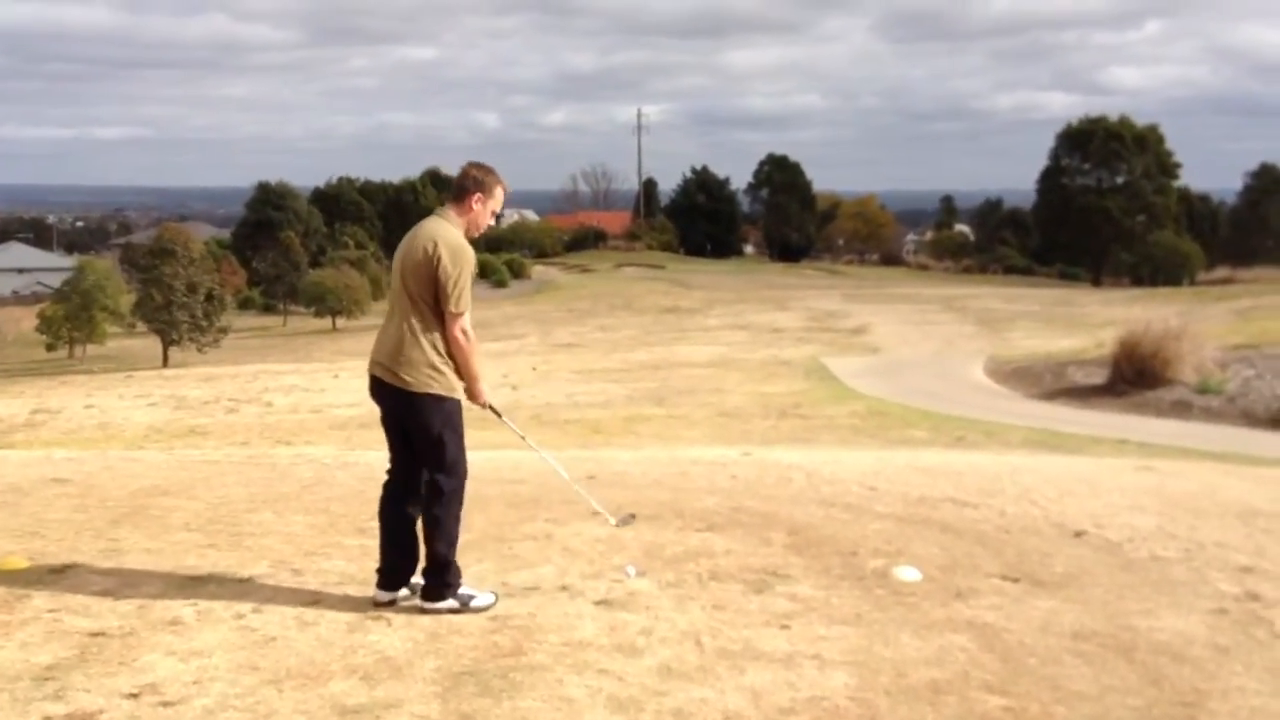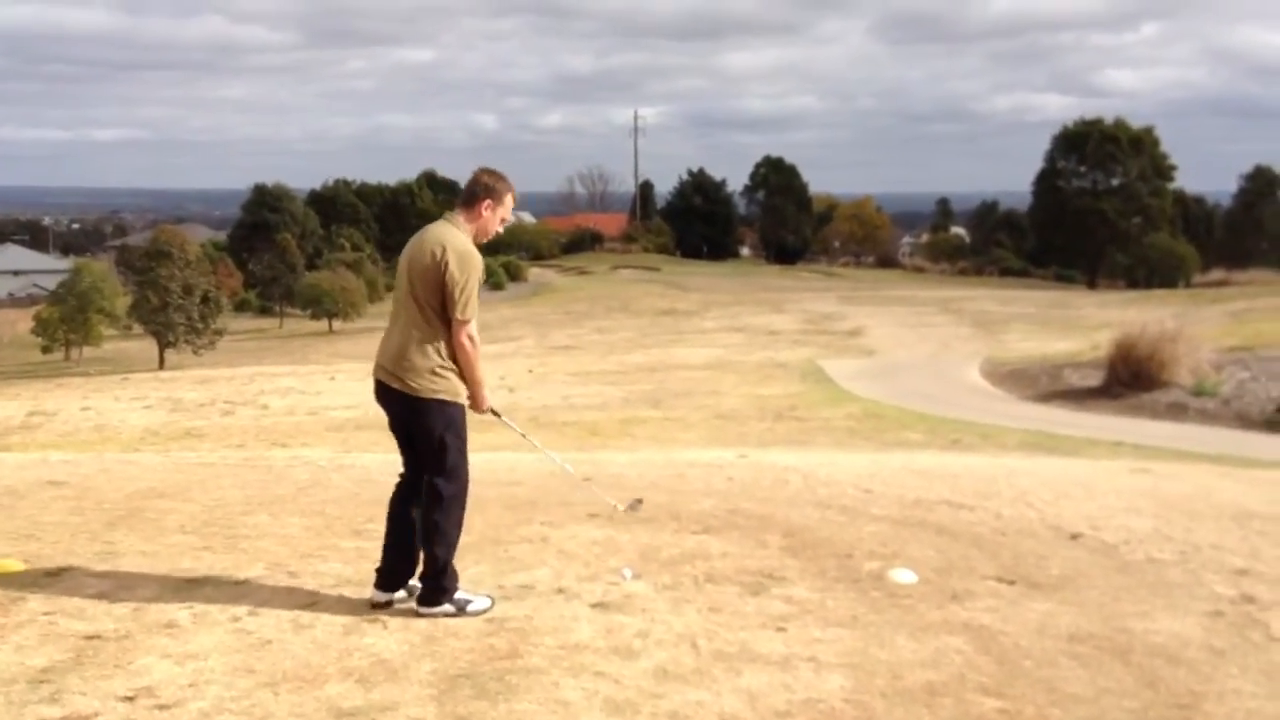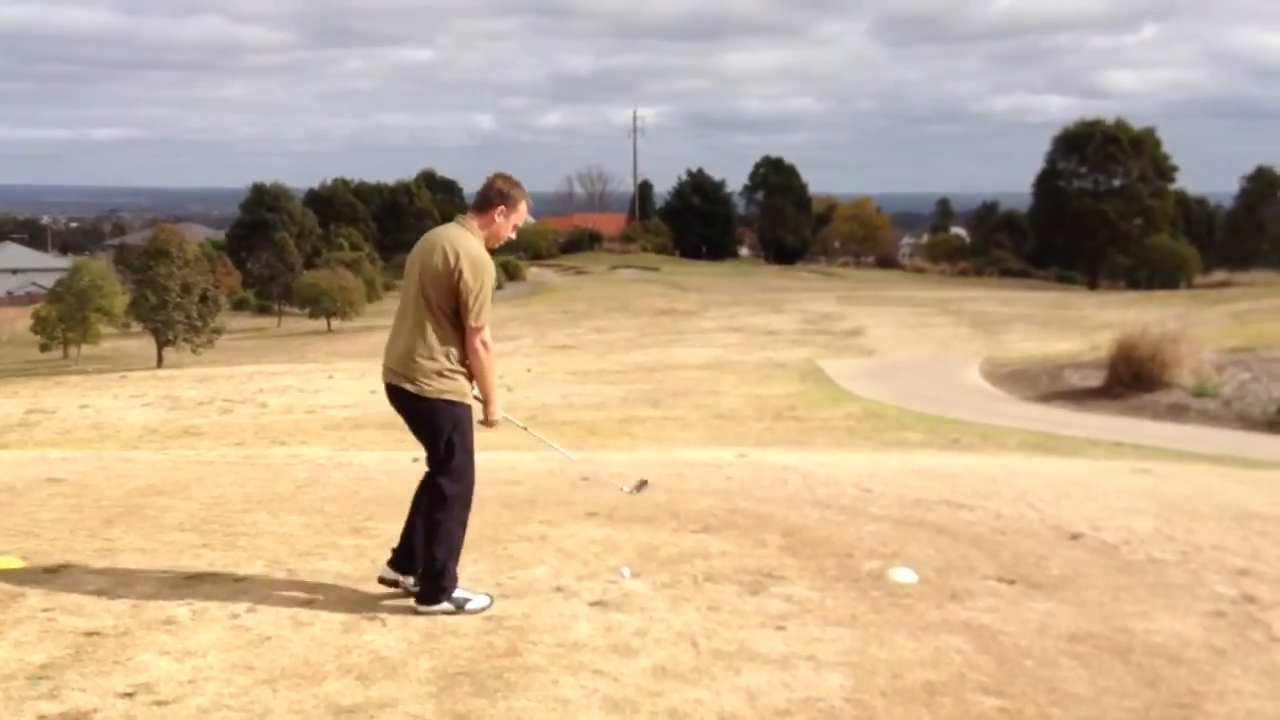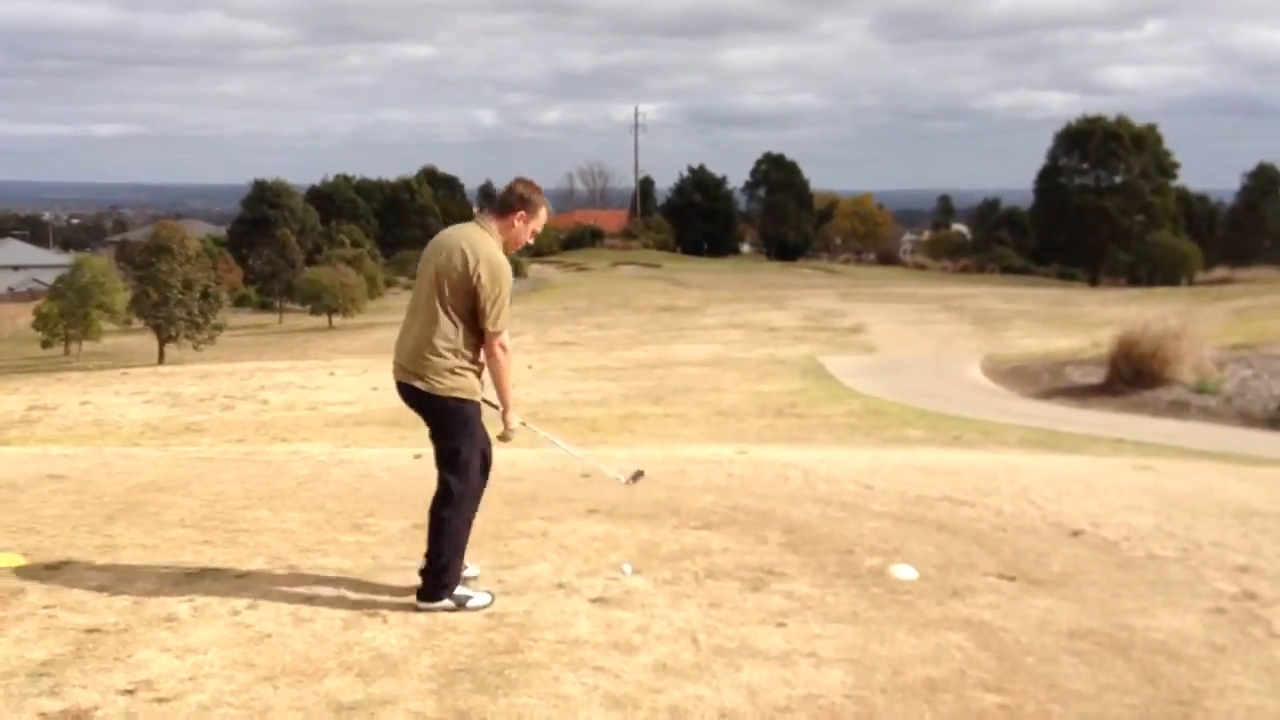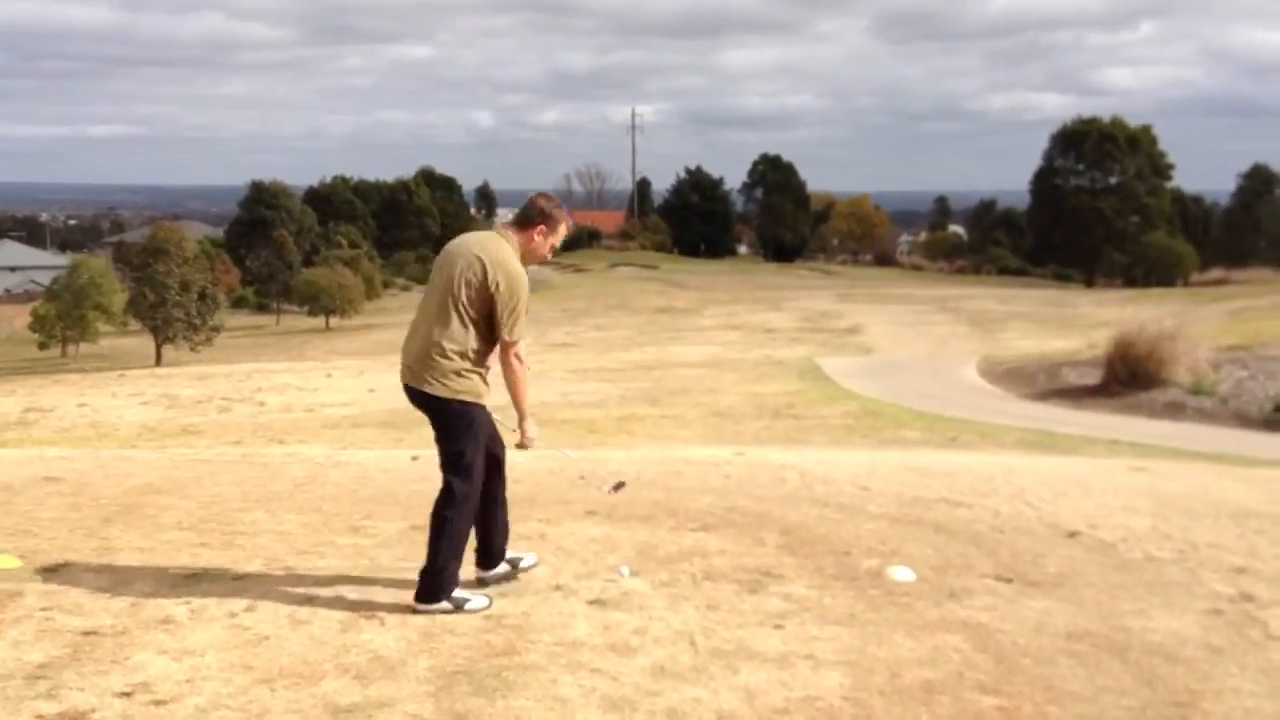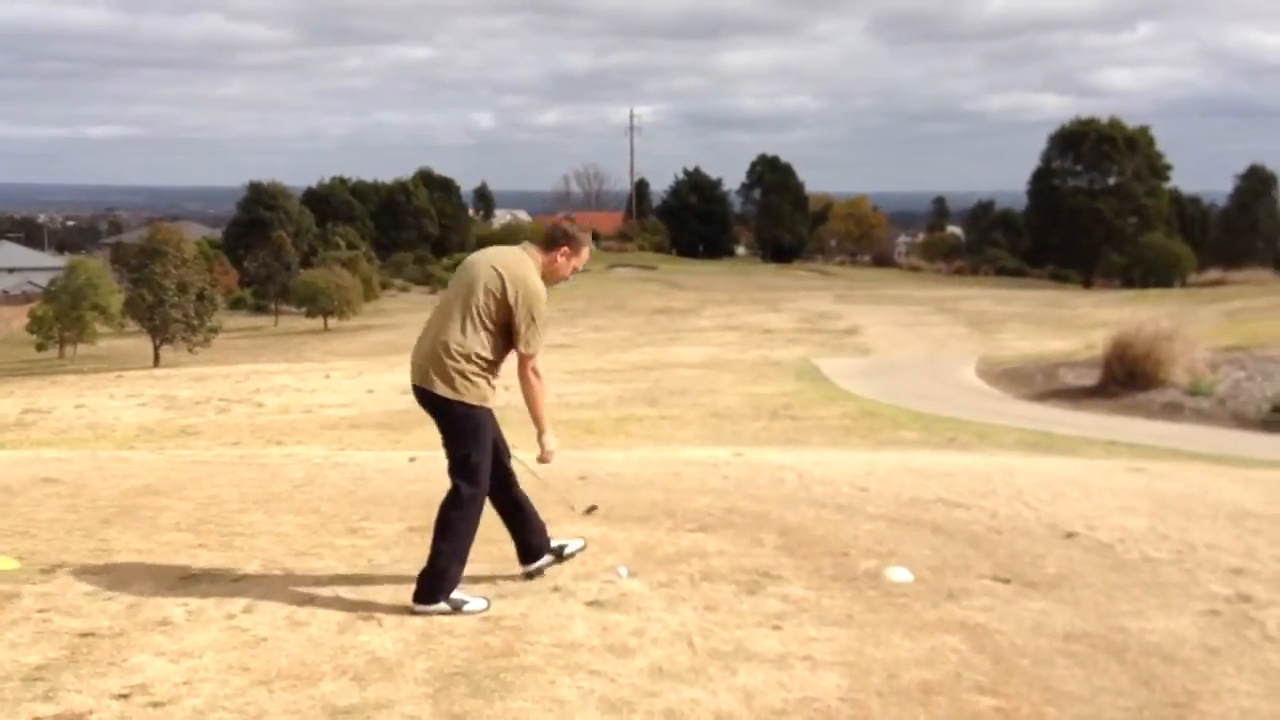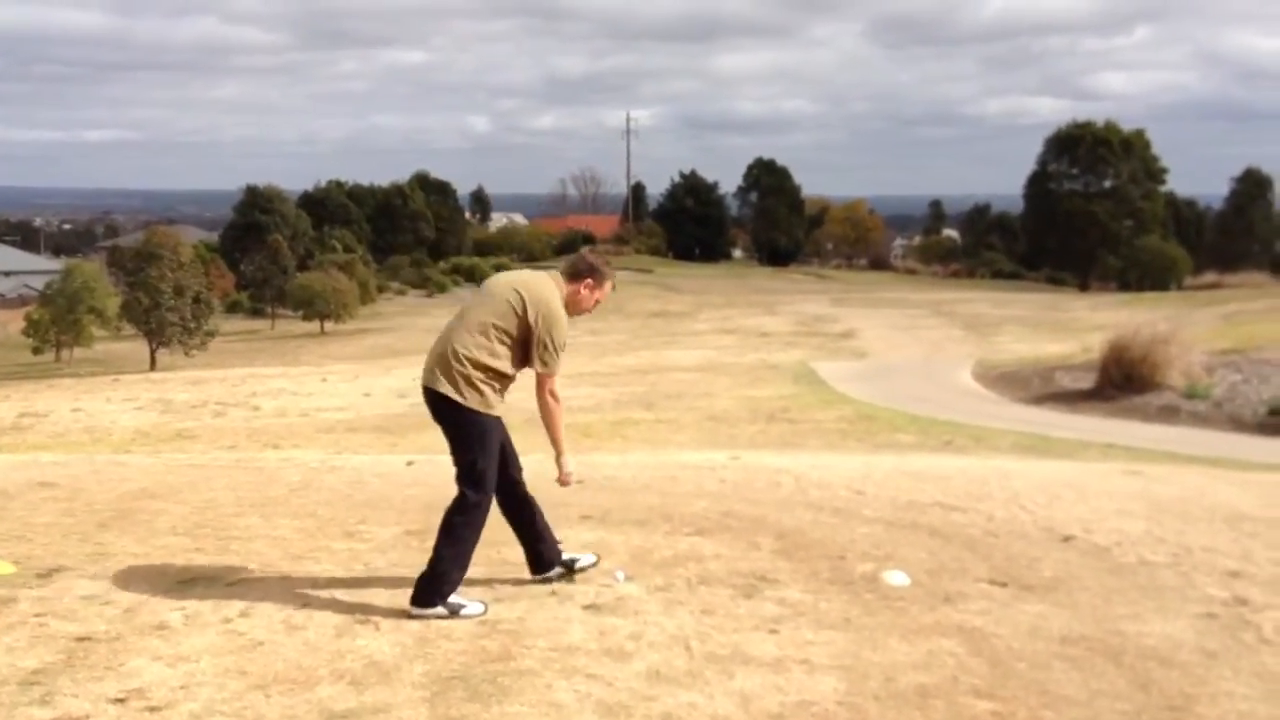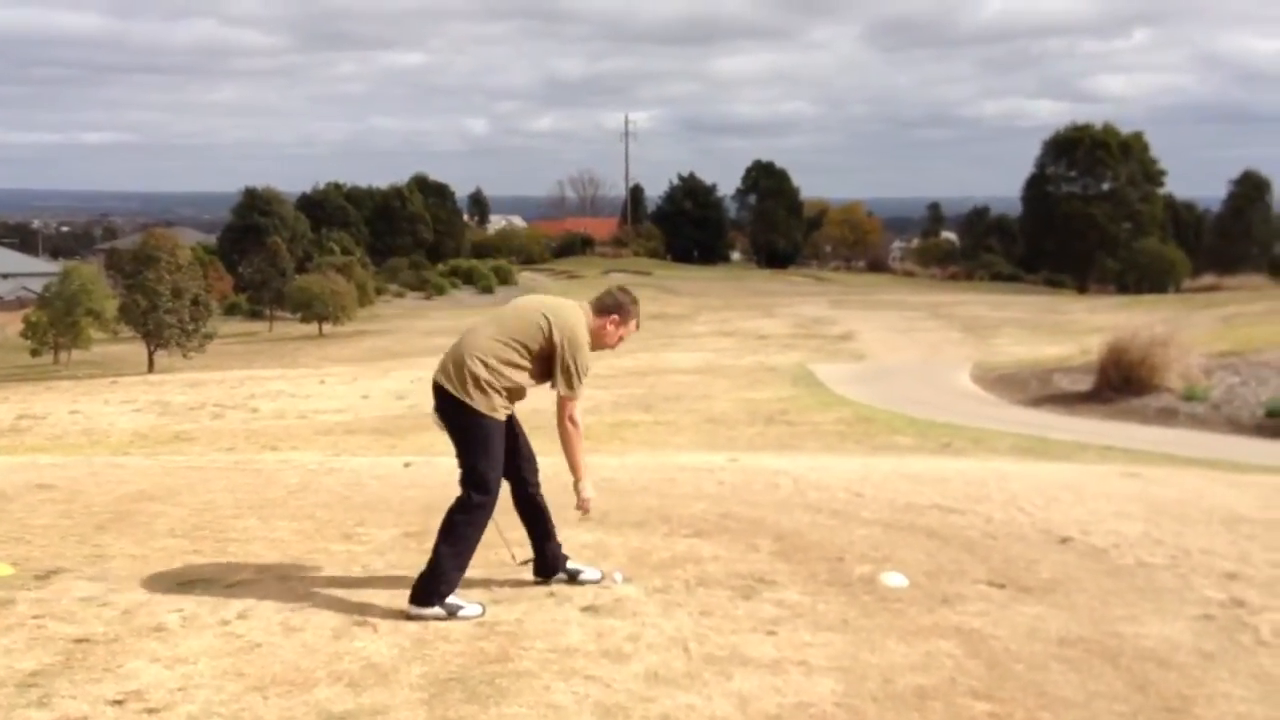
dt=0.1s
person 1, frame 1
left shoulder: (417, 235)
right shoulder: (455, 247)
right elbow: (458, 330)
left wrist: (461, 377)
right wrist: (475, 384)
left hip: (389, 374)
right hip: (426, 383)
left knee: (404, 478)
right knee: (446, 483)
left ankle: (393, 580)
right ankle: (441, 588)
person 1, frame 2
left shoulder: (425, 237)
right shoulder: (463, 253)
right elbow: (464, 336)
left wrist: (463, 384)
right wrist: (480, 392)
left hip: (392, 375)
right hip: (430, 385)
left knee: (416, 481)
right knee: (447, 486)
left ankle: (392, 580)
right ankle: (437, 593)
person 1, frame 3
left shoulder: (433, 239)
right shoulder: (475, 258)
right elbow: (478, 342)
left wrist: (470, 382)
right wrist: (491, 400)
left hip: (402, 376)
right hip: (436, 385)
left knee: (441, 476)
right knee: (453, 486)
left ankle: (405, 565)
right ankle: (437, 591)
person 1, frame 4
left shoulder: (448, 237)
right shoulder: (492, 261)
right elbow: (496, 345)
right wrist: (508, 408)
left hip: (414, 368)
right hip: (445, 380)
left knee: (476, 460)
right knee: (460, 480)
left ankle: (443, 563)
right ankle: (438, 588)
person 1, frame 5
left shoulder: (464, 243)
right shoulder: (509, 271)
right elbow: (512, 355)
right wrist: (525, 418)
left hip: (421, 371)
right hip: (450, 383)
left knee: (490, 457)
right knee: (462, 484)
left ankle: (492, 558)
right ankle: (436, 591)
person 1, frame 6
left shoulder: (492, 257)
right shoulder: (529, 287)
right elbow: (529, 370)
right wrist: (544, 433)
left hip: (431, 373)
right hip: (457, 385)
left knee: (497, 467)
right knee: (470, 486)
left ankle: (536, 549)
right ankle: (434, 593)
person 1, frame 7
left shoulder: (519, 281)
right shoulder: (551, 311)
right elbow: (547, 392)
right wrist: (562, 455)
left hip: (444, 380)
right hip: (466, 391)
left knee: (508, 475)
right knee: (476, 493)
left ankle: (547, 559)
right ankle: (433, 596)
person 1, frame 8
left shoulder: (559, 311)
right shoulder: (575, 336)
right elbow: (569, 418)
right wrist: (582, 482)
left hip: (456, 382)
right hip: (472, 390)
left knee: (523, 470)
right knee: (480, 492)
left ankle: (550, 562)
right ankle: (429, 596)
